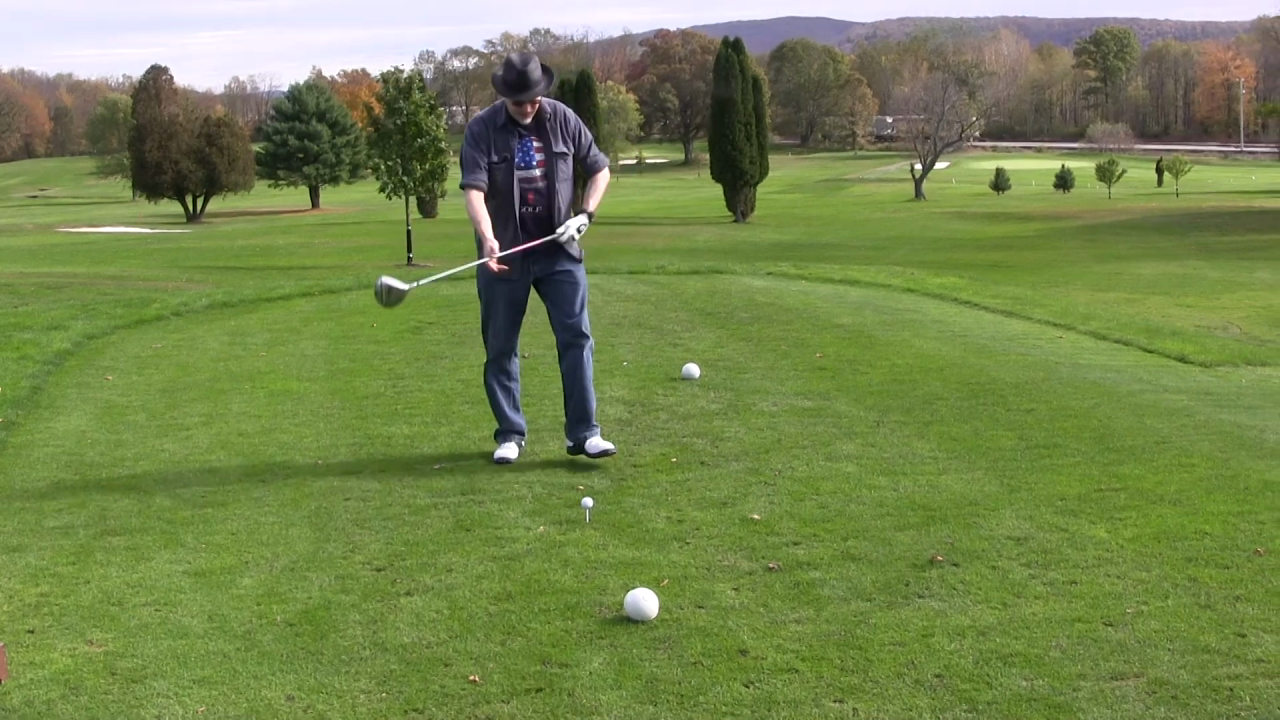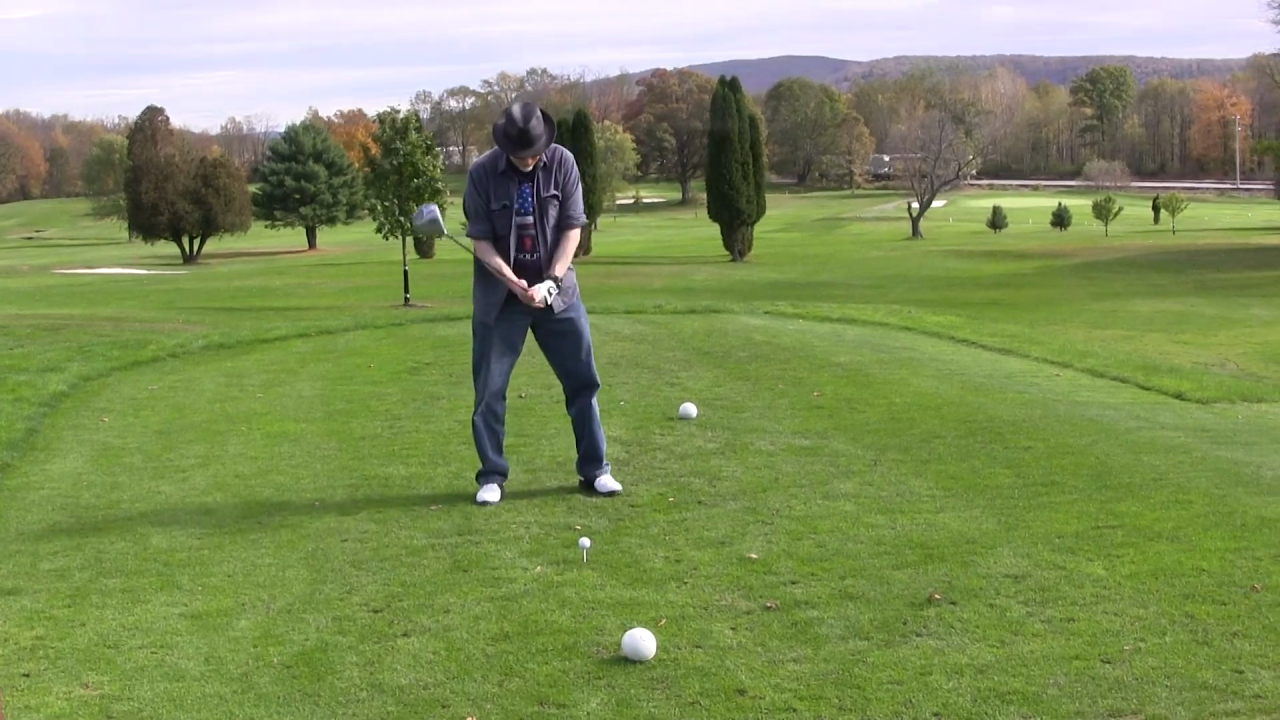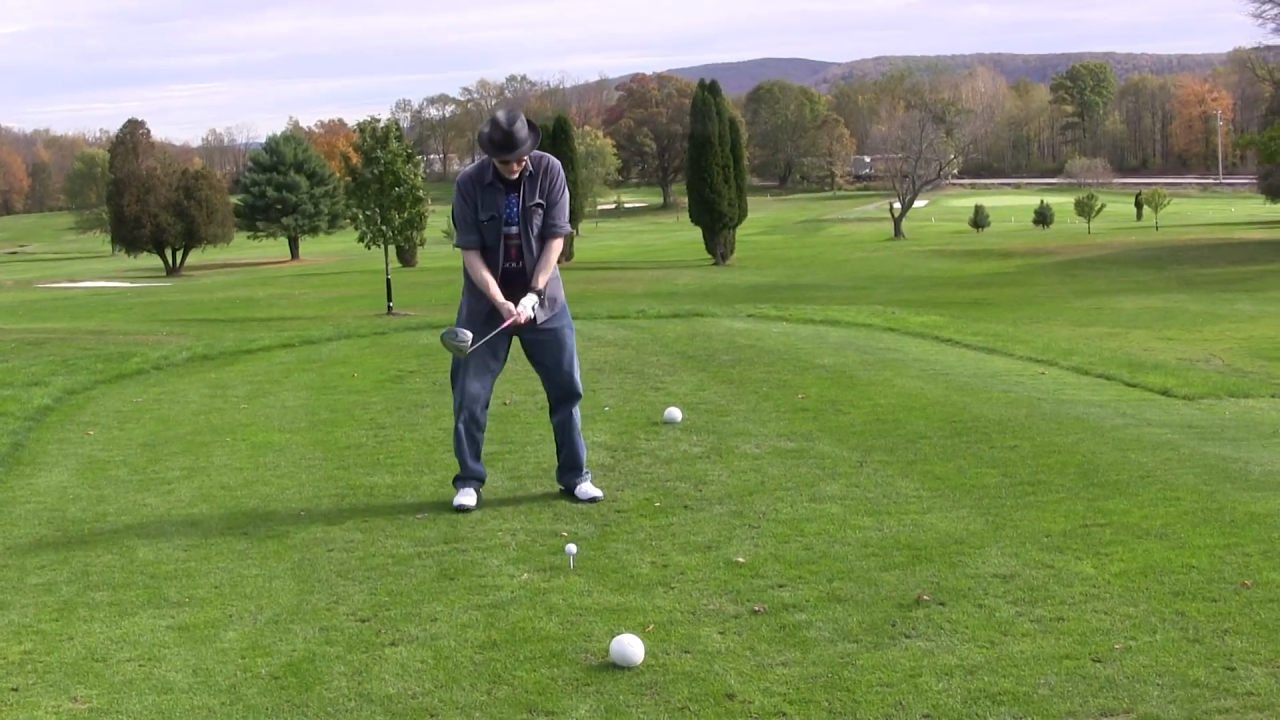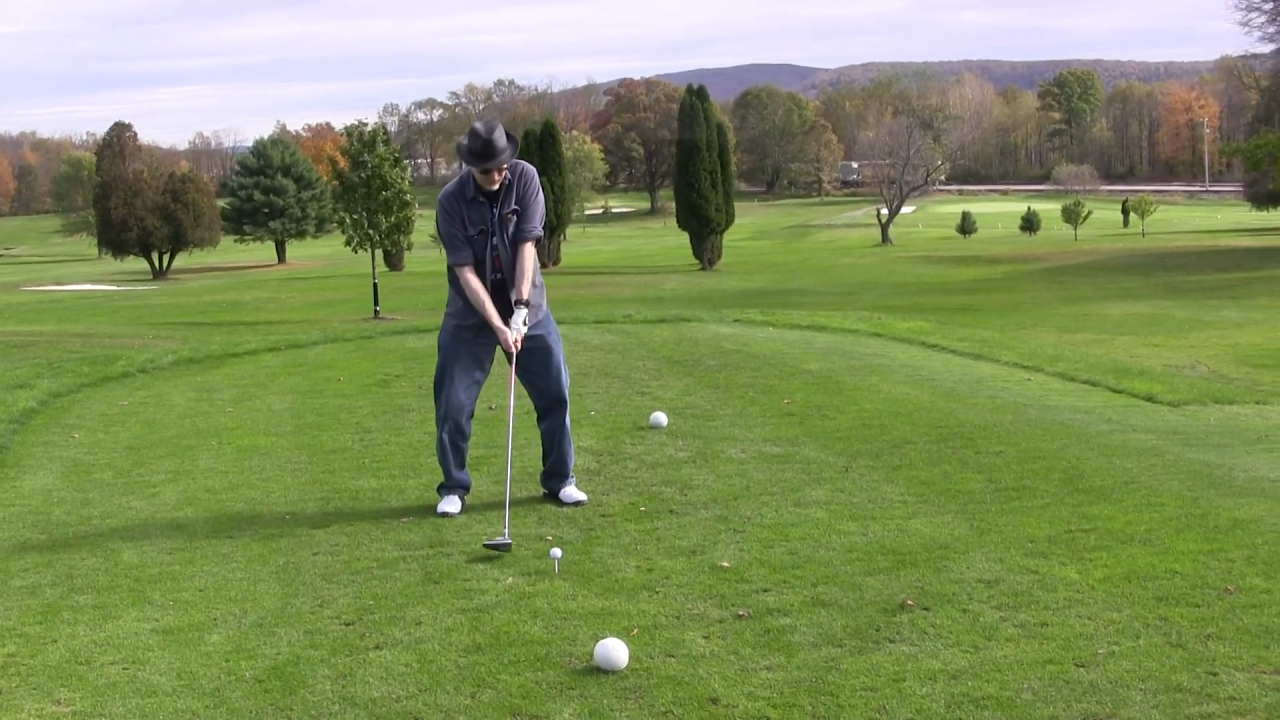
dt=1s
person 1, frame 1
left shoulder: (564, 119)
right shoulder: (481, 128)
left elbow: (599, 169)
right elbow: (474, 190)
left wrist: (585, 215)
right wrist: (487, 240)
left hip: (558, 250)
right hip: (505, 253)
left knee: (576, 335)
right knee: (500, 347)
left ankle: (584, 431)
right ankle: (510, 433)
person 1, frame 2
left shoulder: (563, 163)
right shoulder: (482, 173)
left elbow: (572, 228)
right elbow: (480, 240)
left wrist: (549, 282)
right wrist: (514, 284)
left hip: (557, 289)
right hip: (501, 295)
left knee: (582, 379)
right knee: (489, 387)
left ankle: (594, 468)
right ankle: (492, 474)
person 1, frame 3
left shoulder: (550, 170)
right shoulder: (469, 183)
left elbow: (555, 239)
right elbow: (471, 253)
left wrist: (532, 296)
right wrist: (500, 303)
left hip: (543, 298)
right hip: (485, 302)
left knee: (566, 387)
right knee: (470, 392)
left ankle: (574, 475)
right ankle: (469, 480)
person 1, frame 4
left shoulder: (526, 177)
right shoulder: (451, 200)
left elbow: (527, 245)
right elbow: (465, 270)
left wrist: (520, 308)
right wrist: (497, 325)
left hip: (527, 307)
right hip: (470, 314)
left knee: (555, 394)
right knee: (453, 403)
left ankle: (559, 479)
right ankle: (454, 487)
